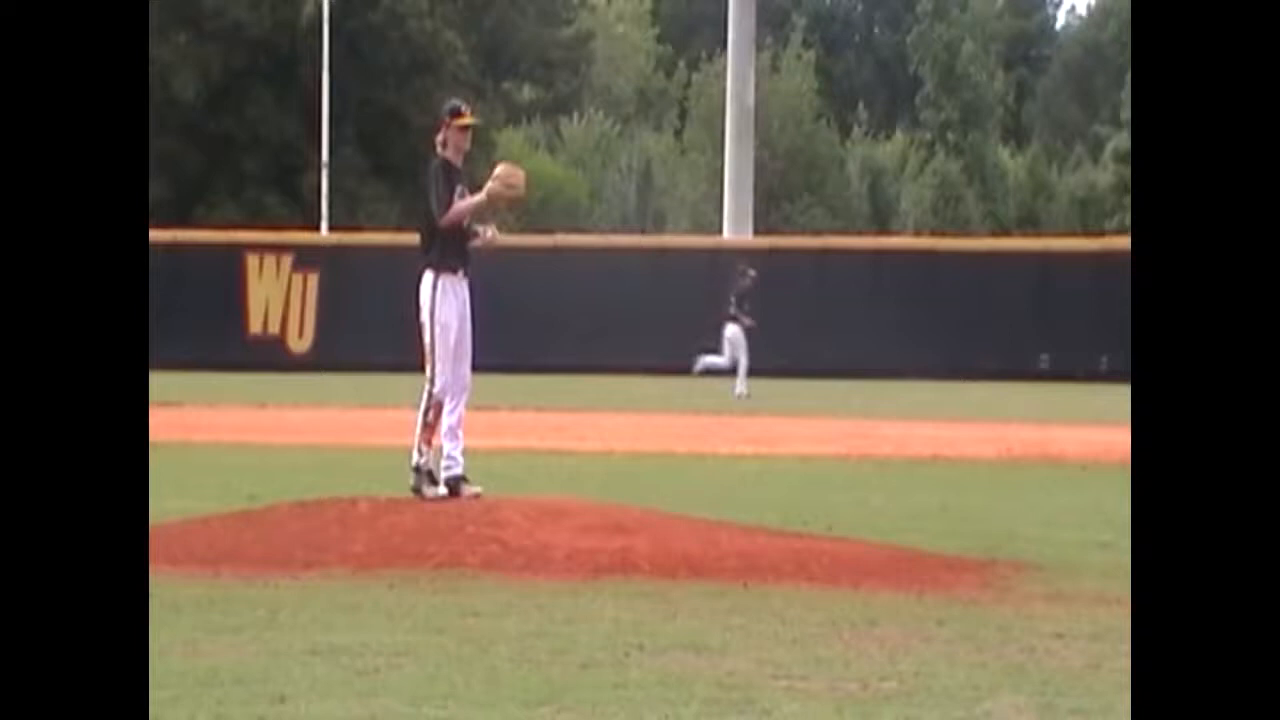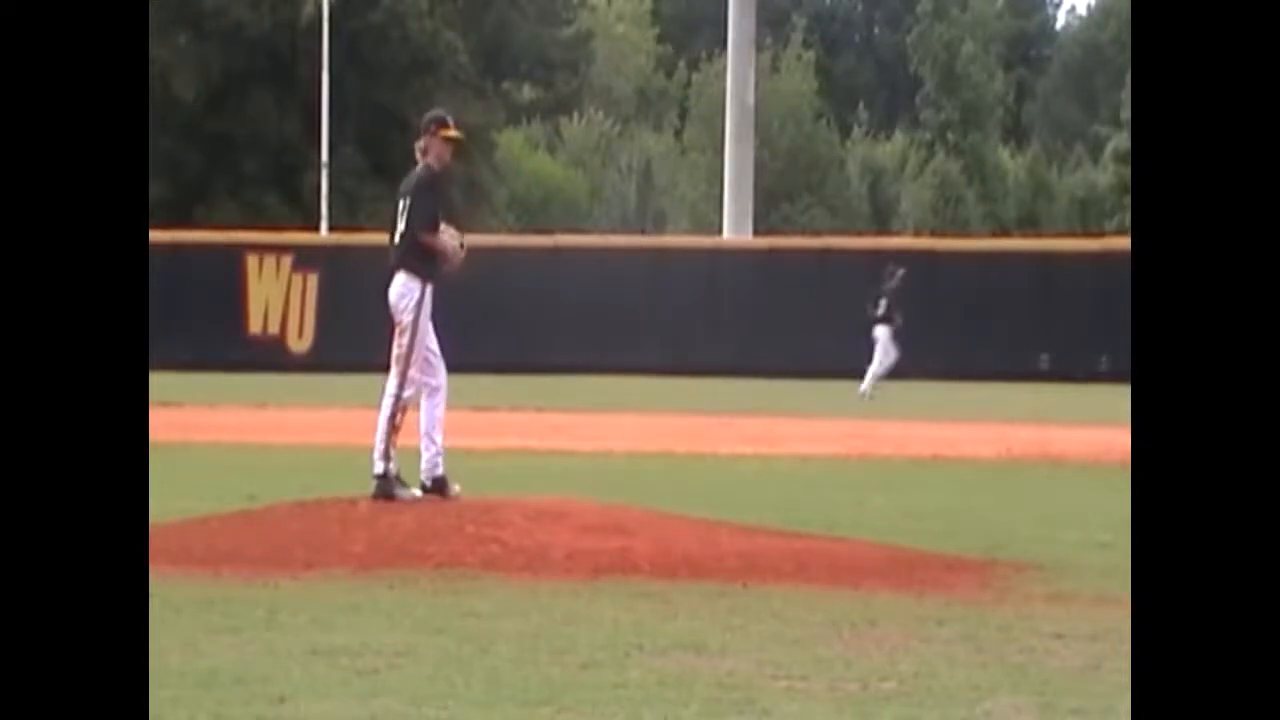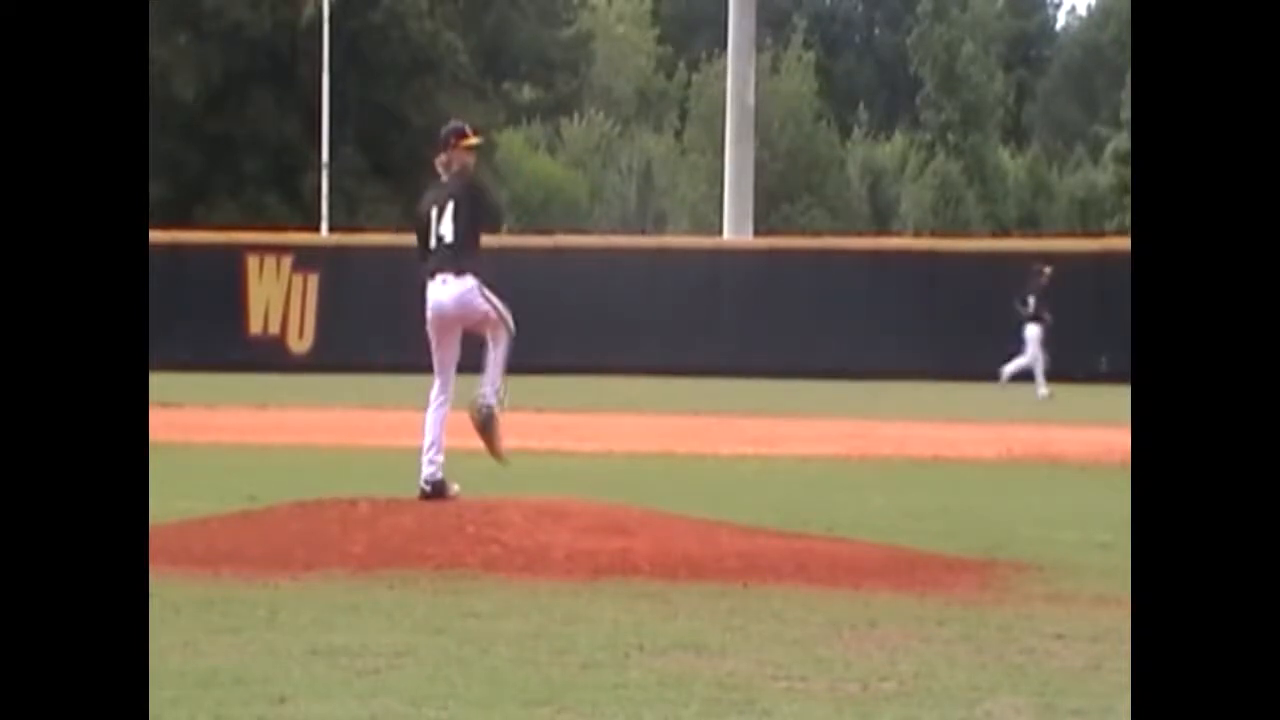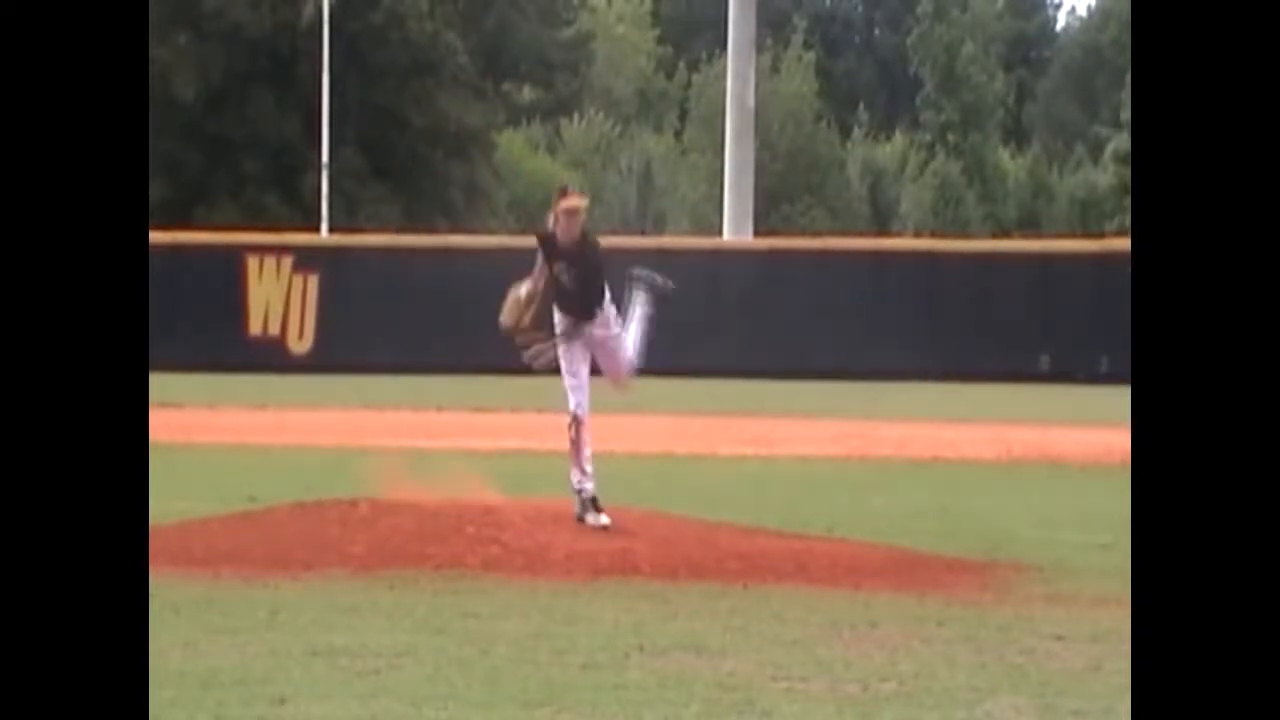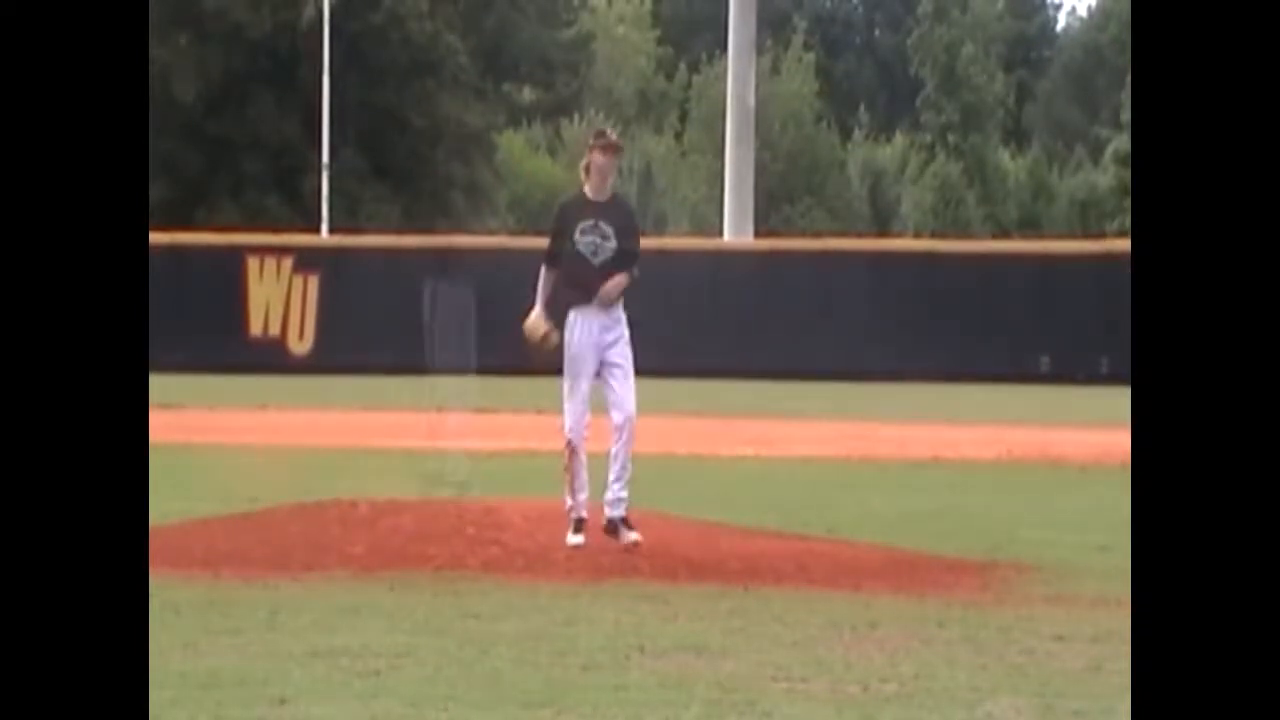
dt=1s
person 1, frame 1
left shoulder: (460, 173)
right shoulder: (438, 169)
right elbow: (444, 216)
left wrist: (480, 232)
right wrist: (484, 196)
left hip: (460, 282)
right hip: (439, 283)
left knee: (460, 381)
right knee: (439, 380)
left ankle: (452, 471)
right ankle: (421, 466)
person 1, frame 2
left shoulder: (412, 180)
right shoulder: (430, 178)
right elbow: (425, 232)
left wrist: (443, 246)
right wrist: (450, 250)
left hip: (407, 284)
right hip: (415, 286)
left knee: (434, 379)
right knee: (402, 382)
left ankle: (432, 473)
right ankle: (384, 473)
person 1, frame 3
left shoulder: (428, 198)
right shoulder: (468, 185)
right elbow: (494, 222)
left hip: (434, 294)
right hip: (462, 288)
left knee: (442, 387)
right knee: (502, 328)
left ankle: (431, 478)
right ankle: (486, 405)
person 1, frame 4
left shoulder: (590, 252)
right shoulder: (547, 237)
left elbow: (584, 306)
left hip: (597, 318)
right hip: (566, 318)
left knee: (624, 371)
right knee: (577, 408)
left ankle: (639, 291)
right ankle: (585, 496)
person 1, frame 5
left shoulder: (624, 212)
right shoulder: (568, 210)
left elbow: (633, 264)
right elbow: (549, 263)
left wrist: (623, 280)
right wrist: (538, 307)
left hip: (614, 318)
right hip: (578, 318)
left knee: (625, 414)
right knee: (575, 422)
left ankle: (617, 510)
right ankle: (576, 513)
